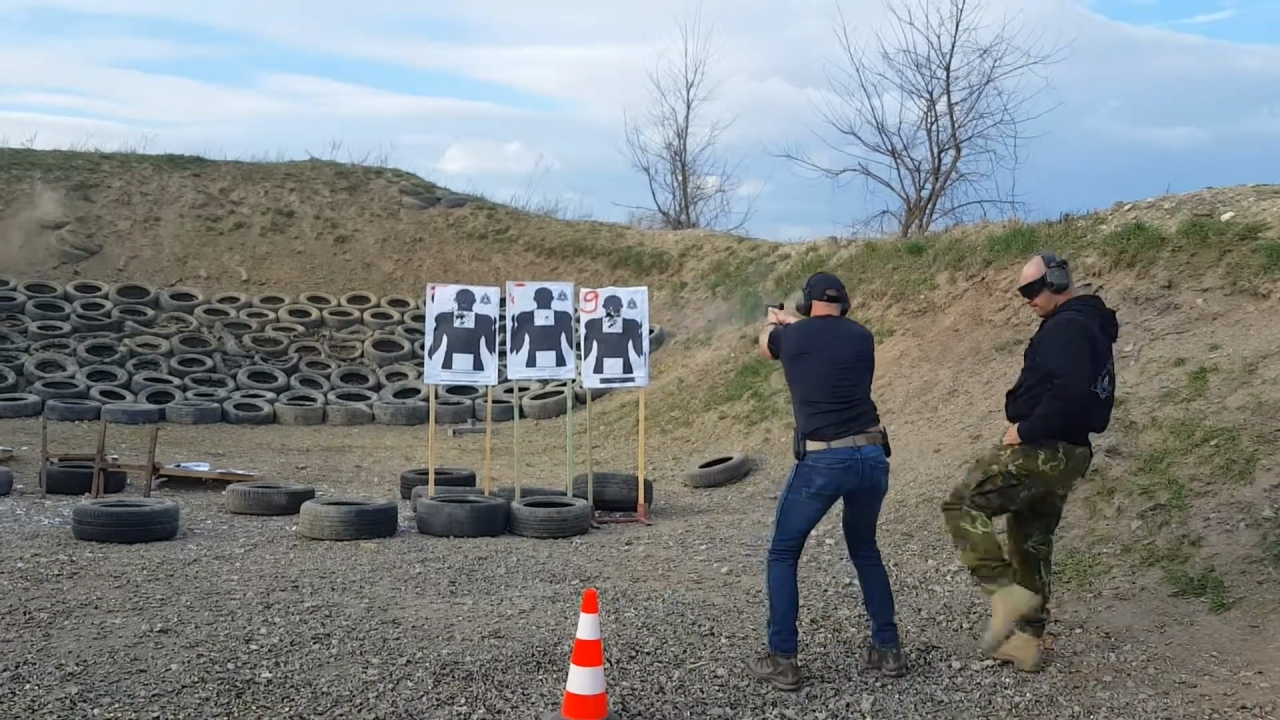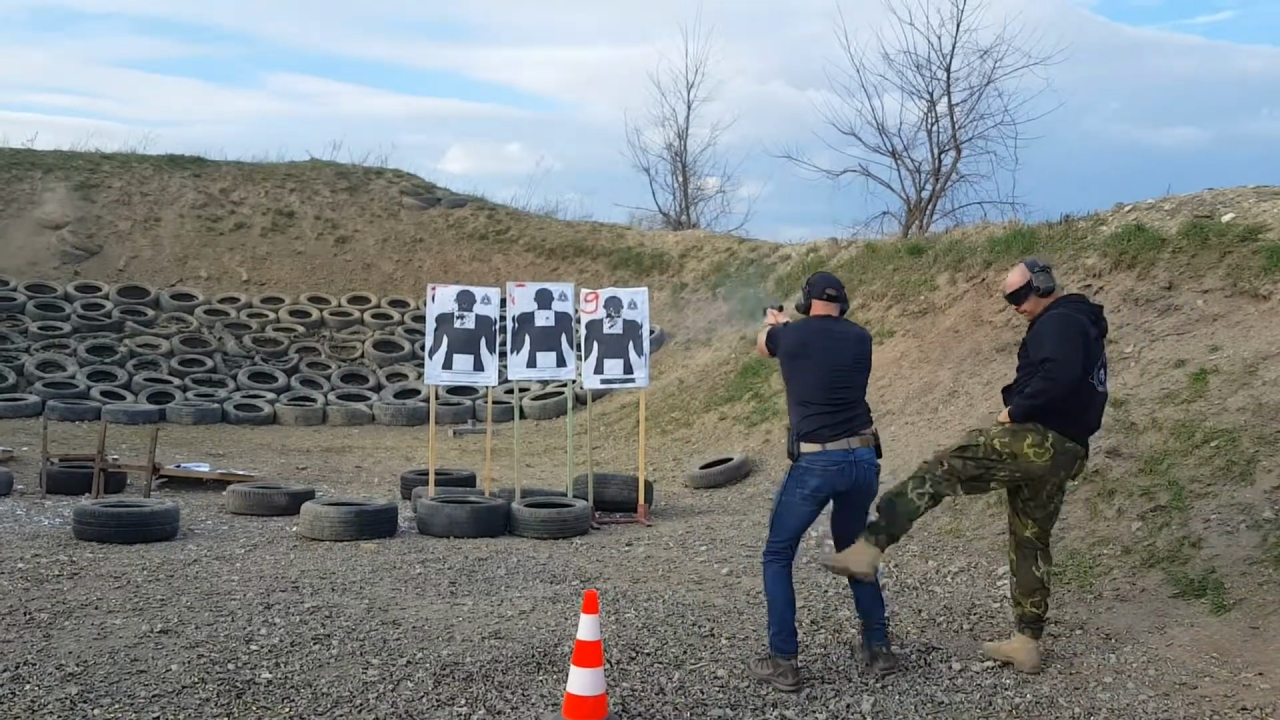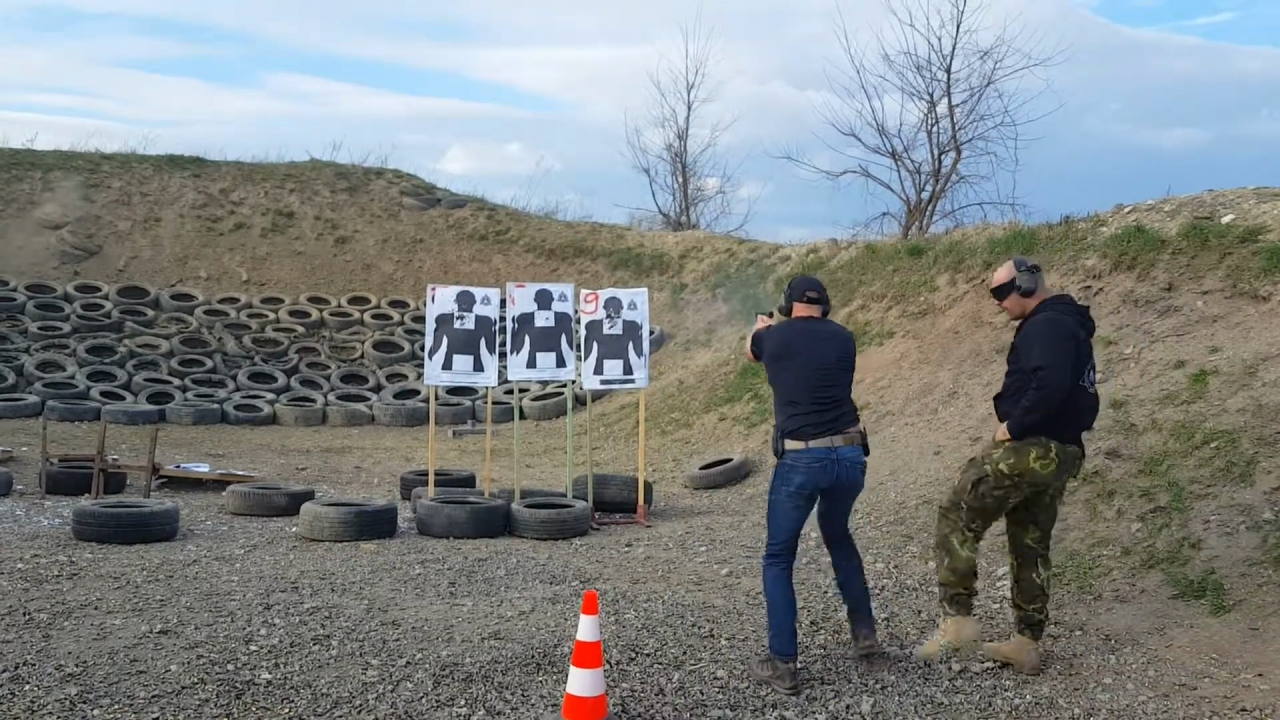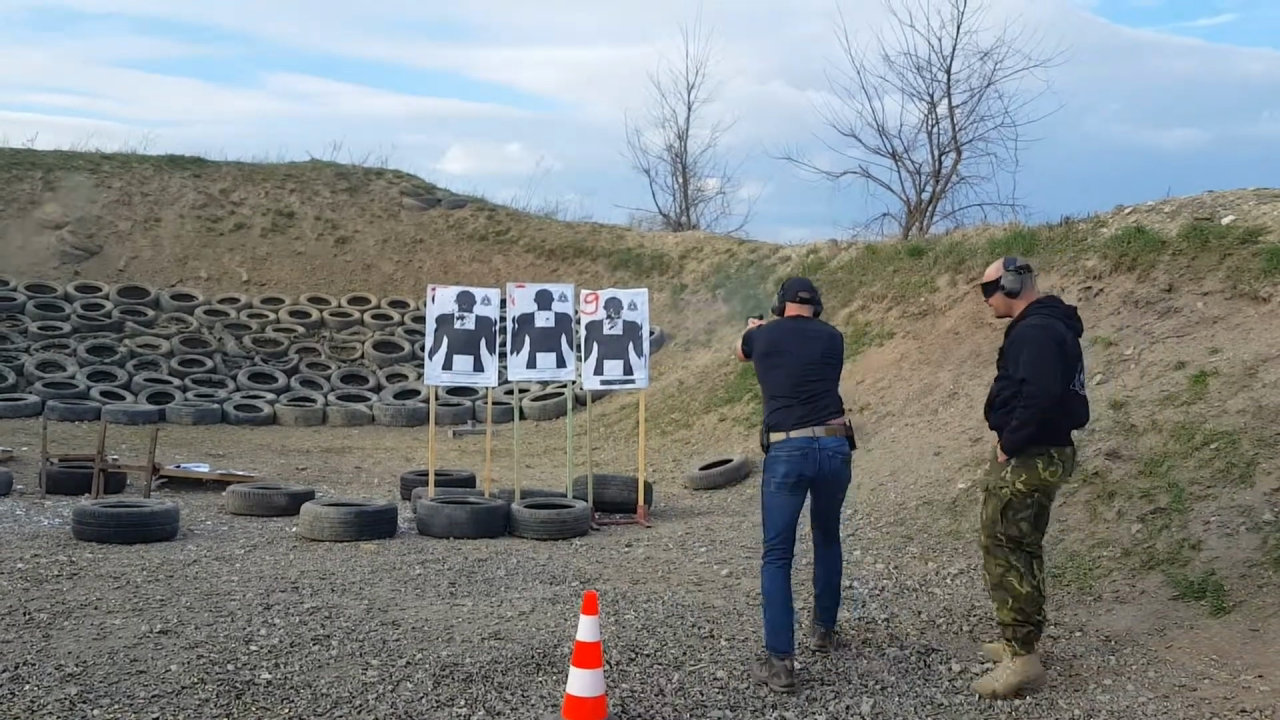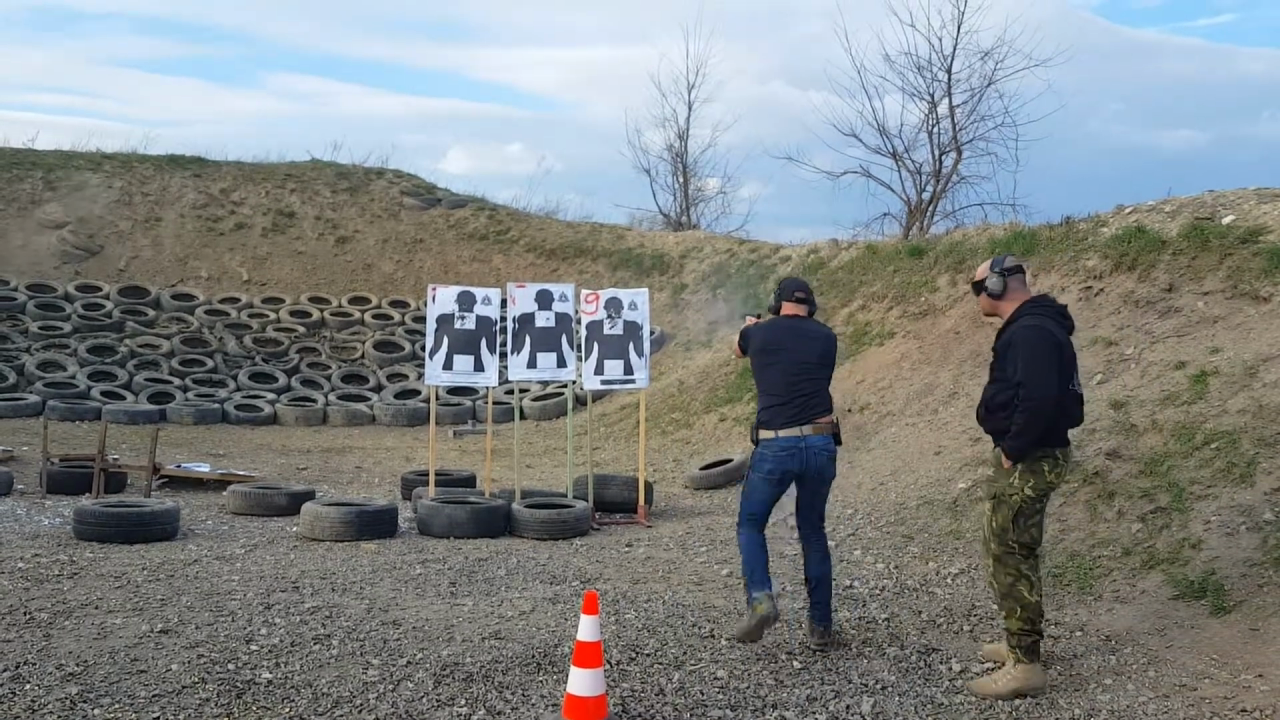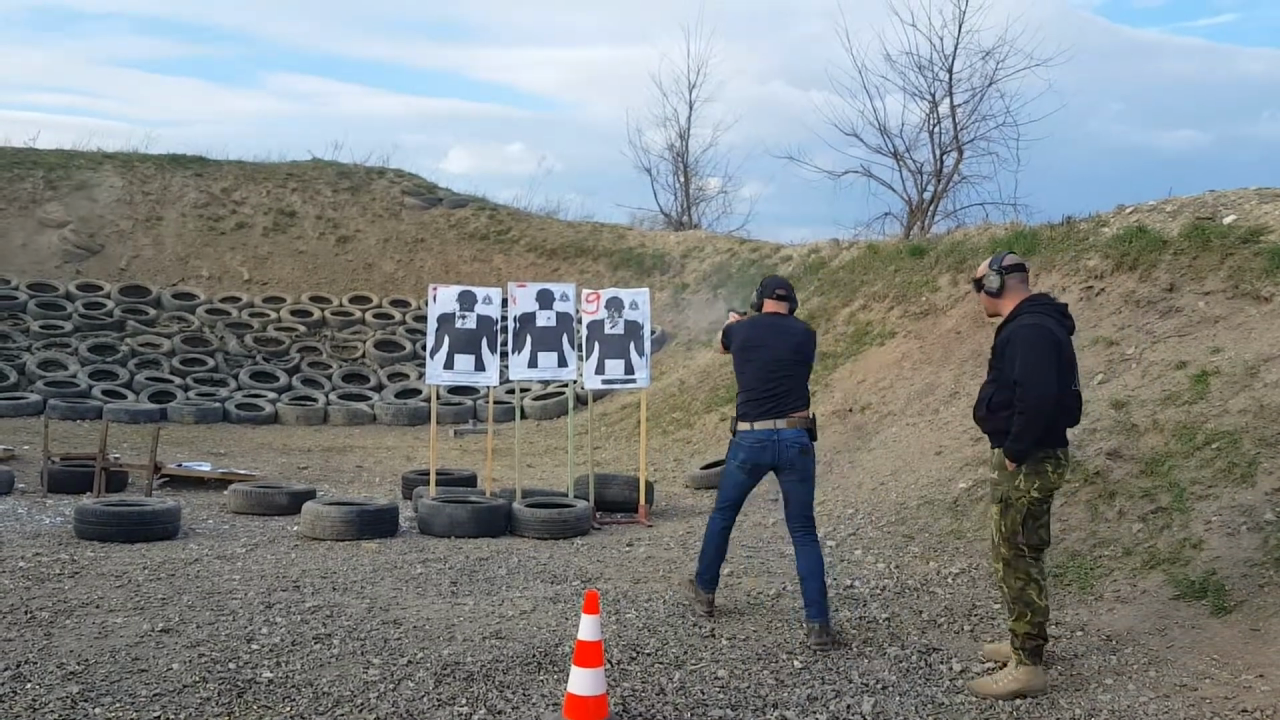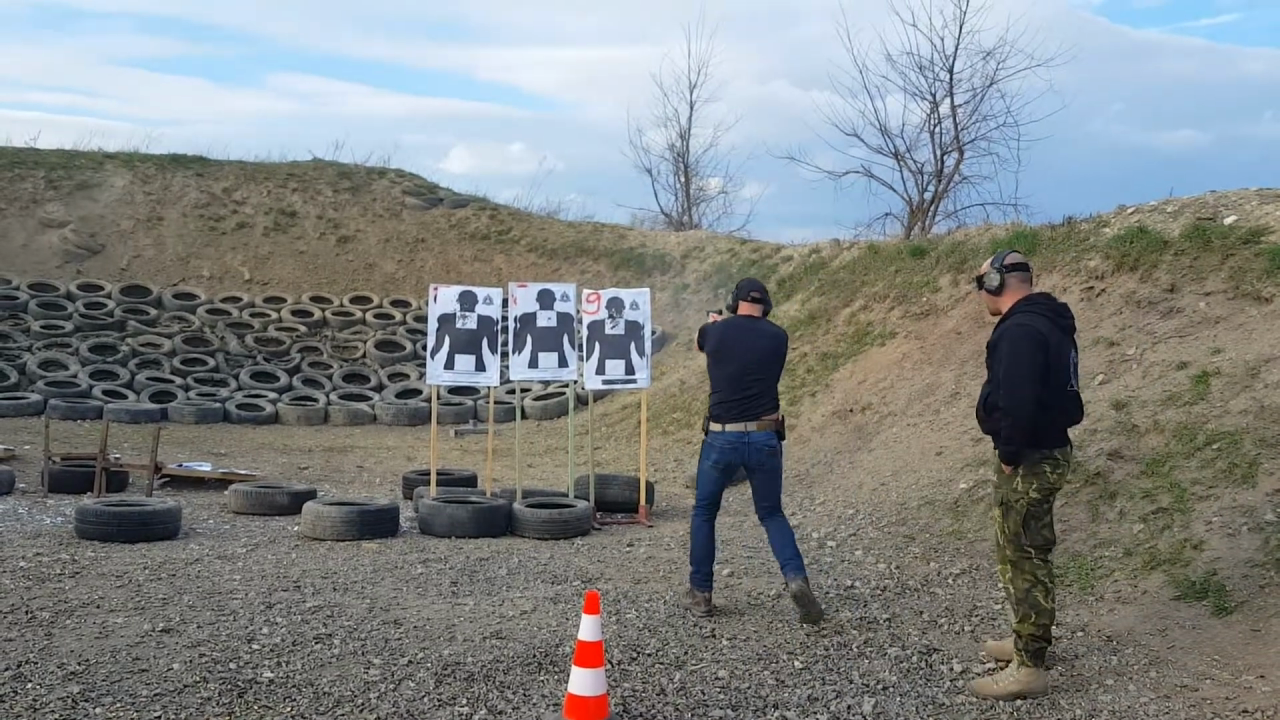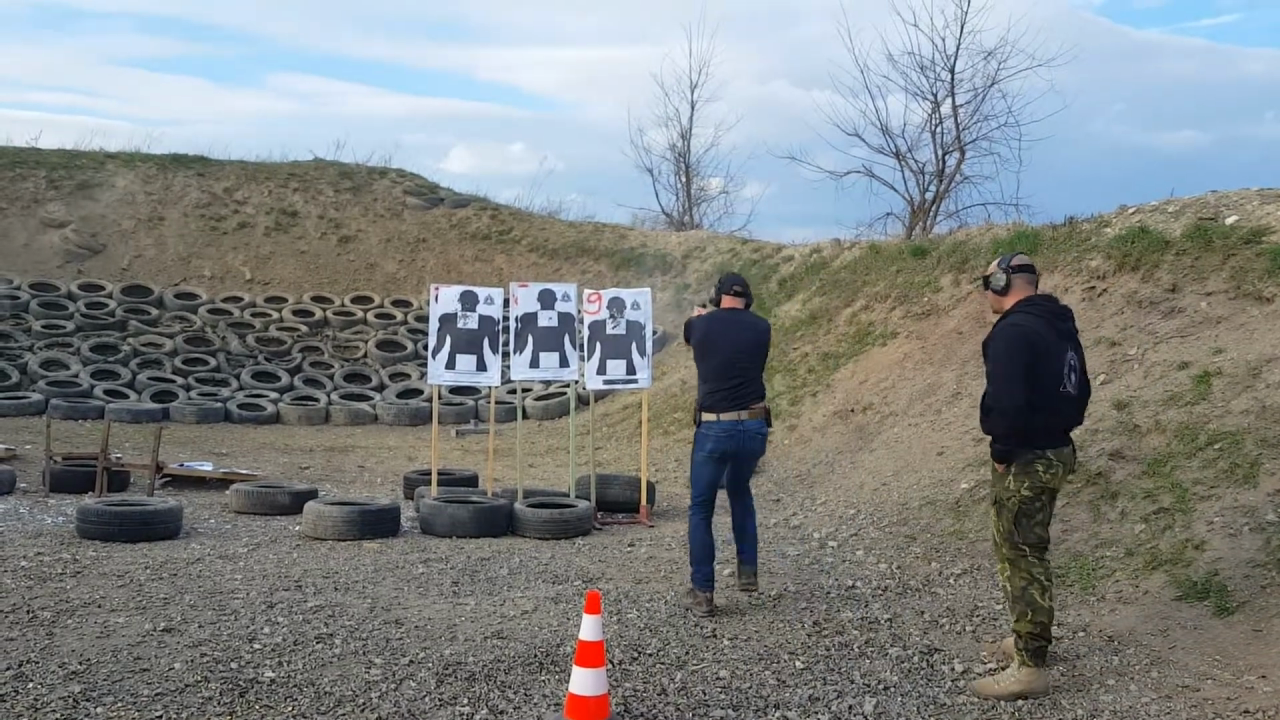
dt=0.2s
person 1, frame 1
left shoulder: (1068, 327)
right shoulder: (1091, 327)
left elbow: (1070, 391)
right elbow: (1091, 397)
left wrist: (1025, 430)
left hip: (1038, 450)
right hip: (1070, 452)
left knee: (962, 505)
right knee: (1031, 542)
left ankle: (1007, 590)
right ankle: (1027, 639)
person 1, frame 2
left shoulder: (1059, 321)
right shoulder: (1081, 325)
left elbow: (1059, 375)
right elbow: (1080, 390)
left wrist: (1016, 410)
left hip: (1034, 439)
right hip: (1066, 452)
left knee: (933, 475)
right knee: (1031, 543)
left ankle: (867, 548)
right ankle: (1026, 642)
person 1, frame 3
left shoulder: (1043, 326)
right shoulder: (1070, 325)
left elbow: (1049, 383)
right elbow: (1070, 386)
left wrist: (1013, 425)
left hip: (1029, 447)
right hip: (1064, 452)
left knee: (957, 516)
right knee: (1030, 546)
left ankle: (958, 619)
right ankle: (1025, 642)
person 1, frame 4
left shoulder: (1034, 331)
right shoulder: (1054, 326)
left elbow: (1041, 396)
left wrist: (1010, 443)
left hip: (1025, 458)
right hip: (1052, 455)
left knee: (998, 549)
right knee: (1024, 549)
left ankle: (1021, 658)
right ankle: (1024, 646)
person 1, frame 5
left shoulder: (1029, 333)
right shoulder: (1038, 326)
left elbow: (1039, 400)
left wrist: (1012, 450)
left hip: (1025, 461)
right hip: (1039, 457)
left knee: (1007, 558)
right knee: (1020, 553)
left ankle: (1025, 666)
right ankle: (1021, 645)
person 1, frame 6
left shoulder: (1028, 331)
right shoulder: (1037, 324)
left elbow: (1036, 401)
left wrist: (1015, 452)
left hip: (1027, 462)
right hip: (1037, 457)
left knee: (1016, 559)
right knee: (1022, 555)
left ankle: (1027, 667)
right ankle: (1024, 645)
person 1, frame 7
left shoulder: (1019, 331)
right shoulder: (1048, 323)
left elbow: (1020, 402)
left wrist: (1009, 455)
left hip: (1028, 461)
right hip: (1046, 453)
left knee: (1024, 560)
right knee: (1026, 555)
left ankle: (1030, 668)
right ankle: (1027, 644)
person 1, frame 8
left shoulder: (1013, 330)
right shoulder: (1059, 327)
left elbow: (1007, 402)
right elbow: (1079, 391)
left wrist: (1001, 453)
left hip: (1024, 460)
right hip: (1054, 453)
left knee: (1020, 559)
right knee: (1029, 554)
left ankle: (1030, 668)
right ankle: (1029, 643)
person 2, frame 1
left shoulder: (791, 337)
right shoulder: (861, 337)
left elbow: (766, 343)
left wrist: (774, 321)
left hip: (822, 462)
right hip: (872, 457)
left knee: (783, 555)
right knee: (864, 550)
left ankle: (782, 660)
right ankle: (887, 648)
person 2, frame 2
left shoulder: (789, 336)
right shoulder: (860, 338)
left elbow: (763, 344)
left wrist: (772, 322)
left hip: (815, 463)
right hip: (863, 459)
left knee: (778, 556)
right knee: (851, 549)
left ankle: (783, 661)
right ankle: (878, 647)
person 2, frame 3
left shoulder: (771, 338)
right shoulder: (844, 338)
left elbow: (752, 350)
left hip: (800, 460)
right hip: (849, 456)
left knee: (778, 560)
right knee: (838, 539)
left ankle: (782, 663)
right ankle: (863, 628)
person 2, frame 4
left shoulder: (762, 337)
right shoulder: (832, 337)
left elbow: (741, 352)
left hip: (786, 453)
right hip: (834, 448)
left knee: (777, 557)
right knee: (826, 536)
left ankle: (780, 661)
right ankle: (824, 629)
person 2, frame 5
left shoulder: (758, 334)
right shoulder: (827, 337)
left elbow: (738, 349)
left hip: (775, 447)
right hip: (821, 445)
left knee: (750, 525)
right knee: (812, 533)
left ankle: (760, 598)
right ankle: (820, 626)
person 2, frame 6
left shoulder: (739, 330)
right shoulder: (806, 334)
left elbow: (723, 345)
left hip: (750, 439)
right hip: (796, 438)
left knee: (723, 515)
right knee: (803, 531)
left ankle: (704, 591)
right ankle: (817, 623)
person 2, frame 7
left shoulder: (713, 331)
right shoulder: (778, 337)
left hip: (722, 439)
right hip: (764, 438)
left knee: (704, 513)
right knee: (771, 514)
left ankle: (700, 593)
right ankle: (796, 579)
person 2, frame 8
left shoulder: (700, 325)
right shoulder: (761, 328)
left hip: (714, 429)
right hip: (754, 427)
left knee: (701, 509)
right knee: (739, 492)
left ankle: (702, 592)
right ankle: (747, 570)
